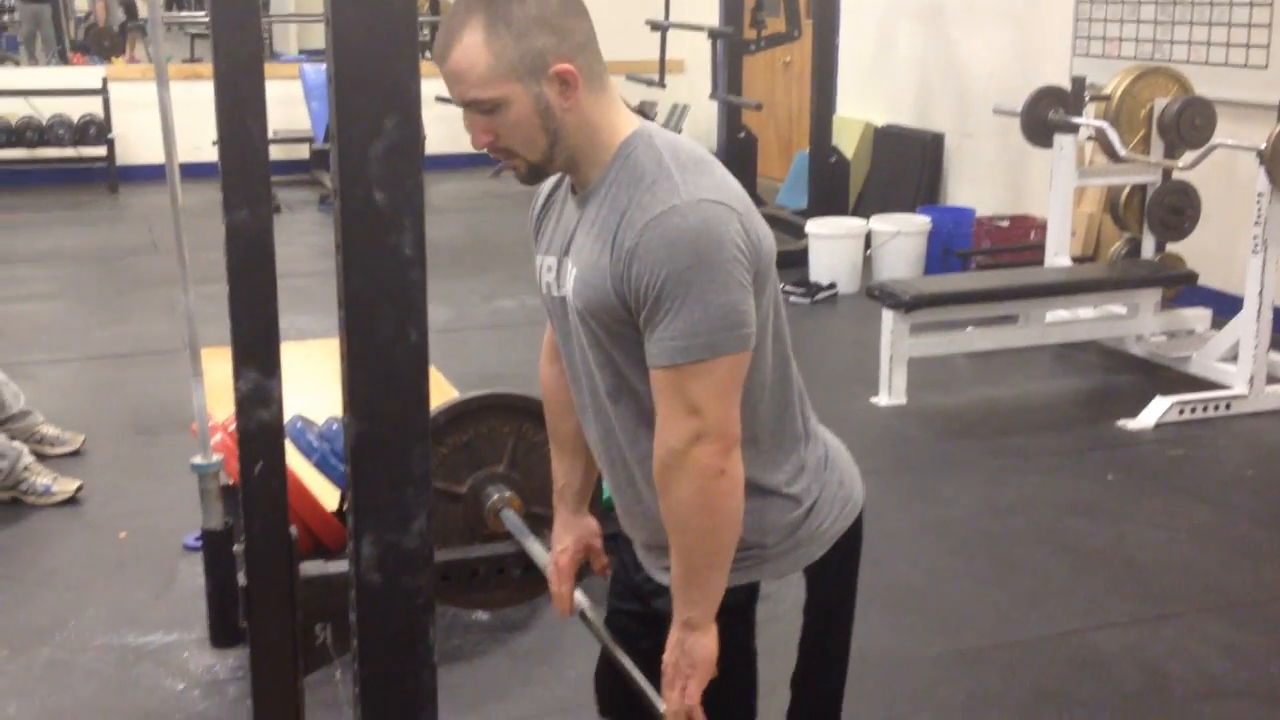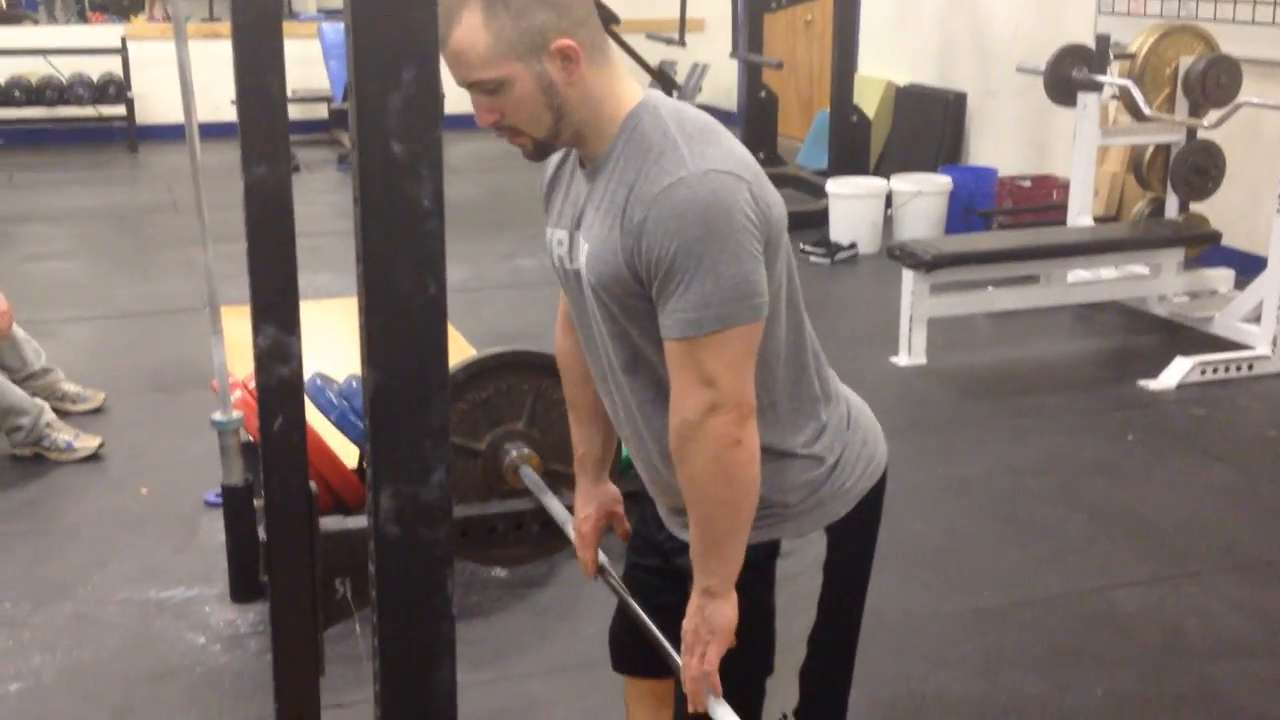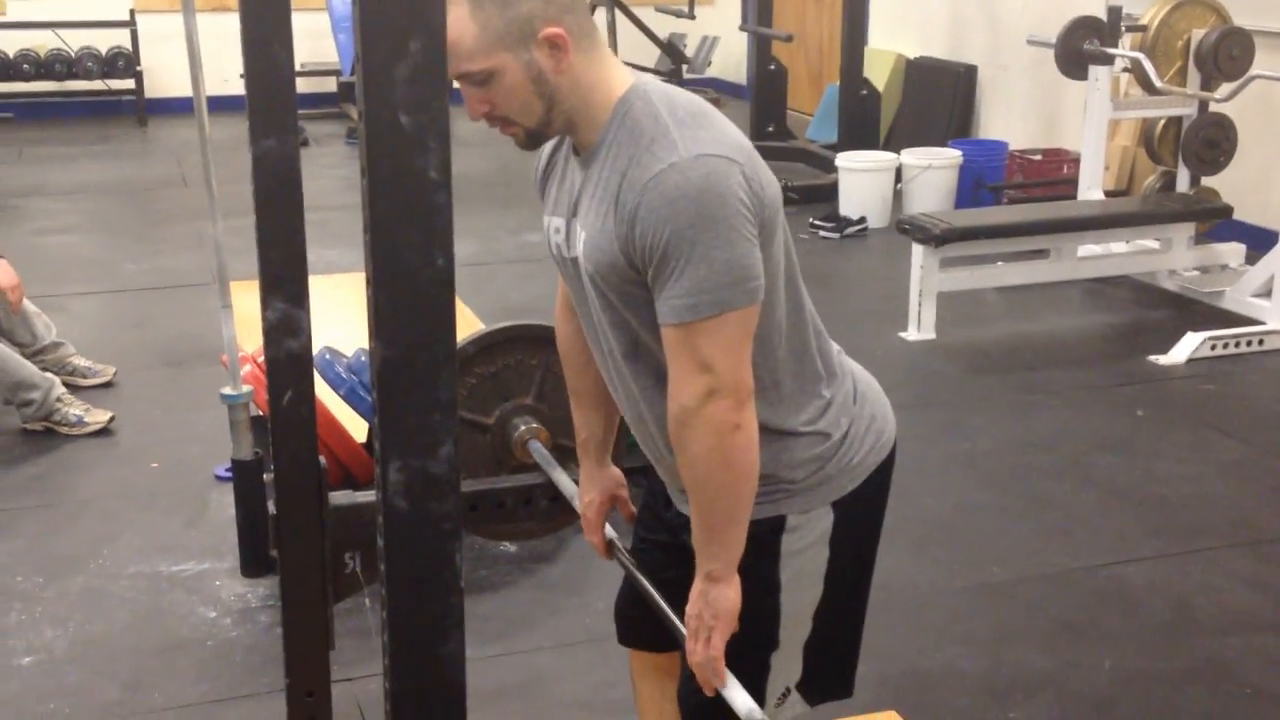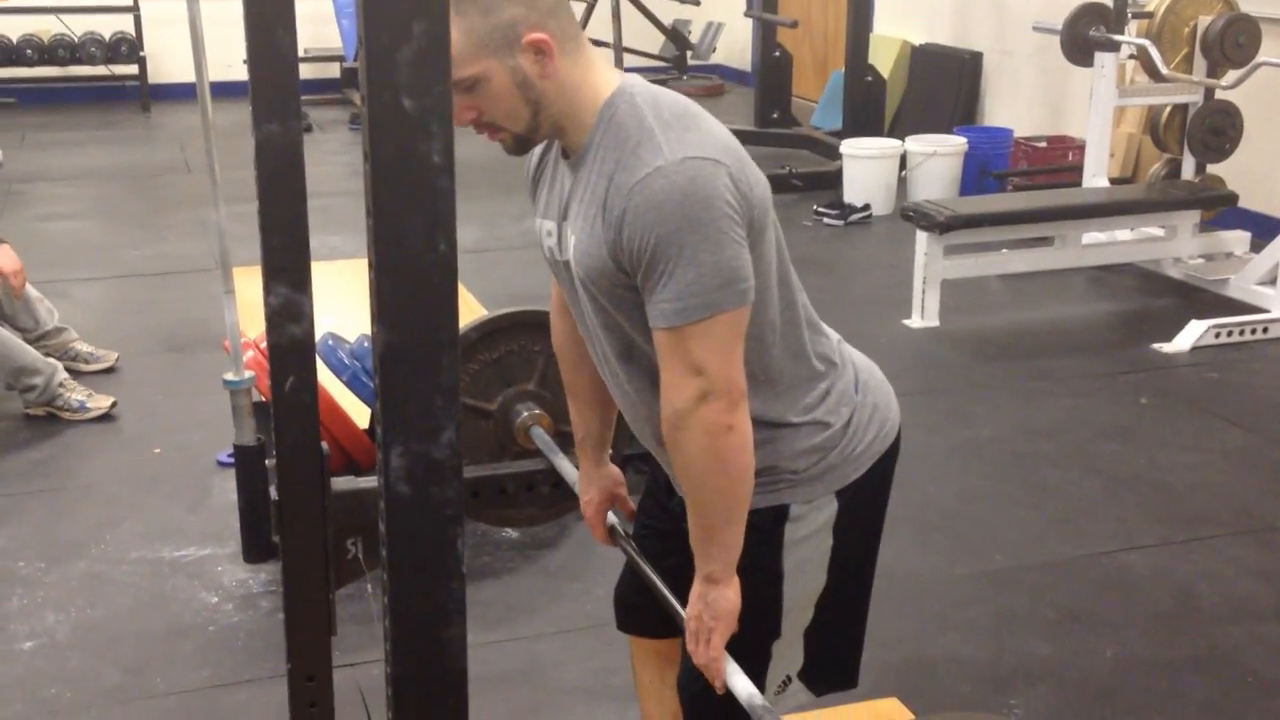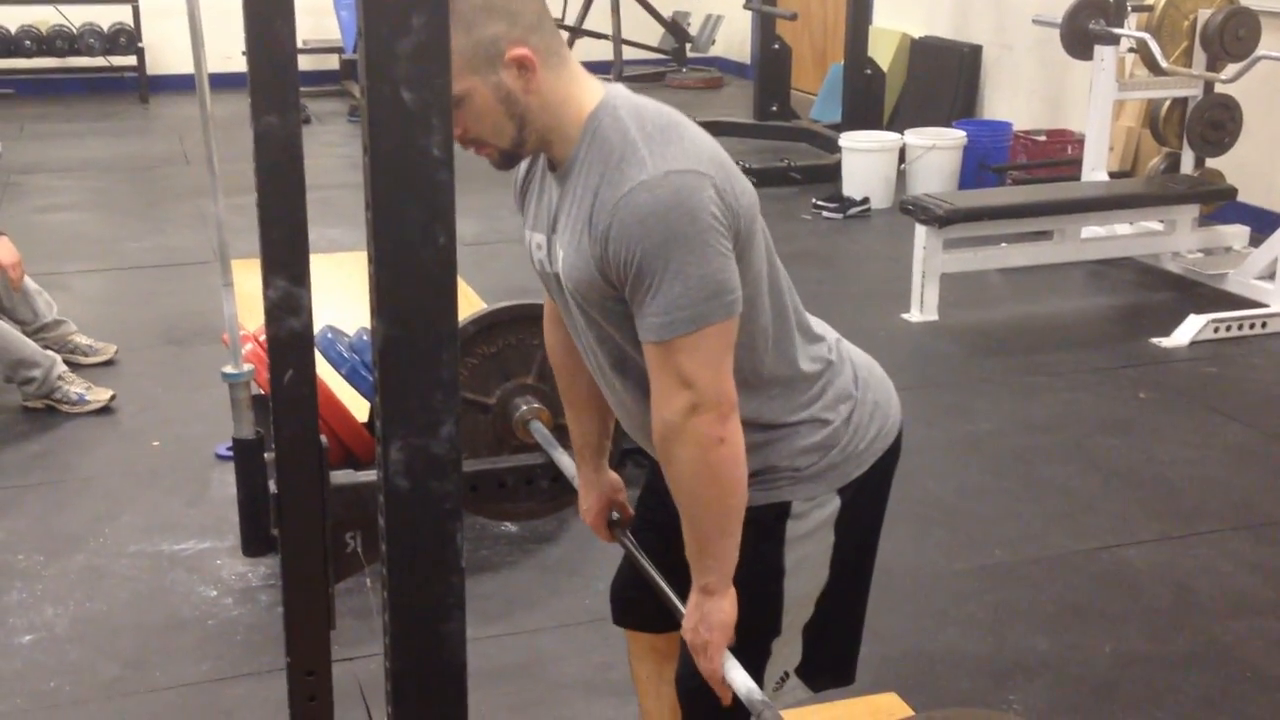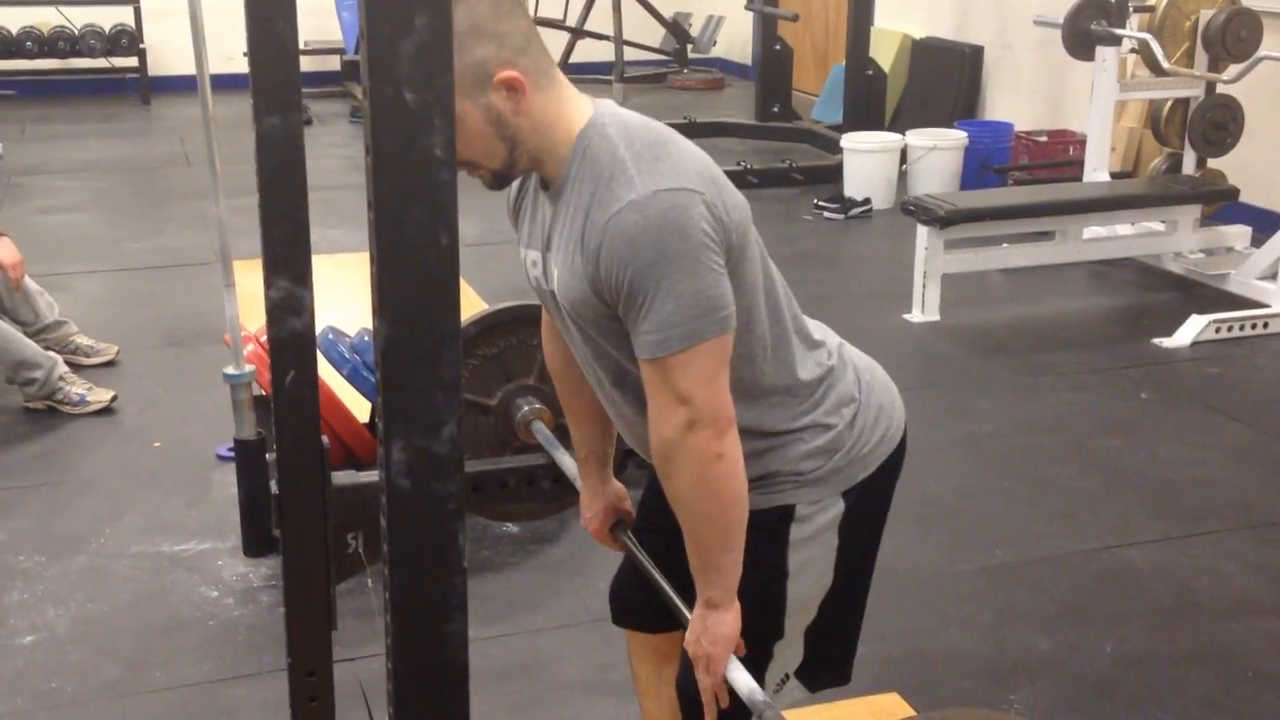
dt=0.2s
person 1, frame 1
left shoulder: (681, 218)
right shoulder: (561, 192)
left elbow: (703, 445)
right elbow: (565, 358)
left wrist: (696, 621)
right wrist: (570, 509)
left hip: (770, 544)
person 1, frame 2
left shoulder: (690, 189)
right shoulder: (568, 163)
left elbow: (718, 415)
right elbow: (580, 326)
left wrist: (715, 590)
right wrist: (590, 479)
left hip: (794, 500)
right hip: (683, 489)
right knee: (643, 660)
person 1, frame 3
left shoulder: (683, 174)
right shoulder: (564, 148)
left elbow: (717, 400)
right elbow: (581, 311)
left wrist: (719, 574)
right wrist: (594, 463)
left hip: (806, 470)
right hip: (695, 462)
right knee: (650, 633)
person 1, frame 4
left shoulder: (671, 178)
right shoulder: (554, 148)
left elbow: (709, 401)
right elbow: (575, 311)
left wrist: (716, 575)
right wrist: (592, 461)
left hip: (810, 457)
right hip: (708, 451)
right knee: (651, 622)
person 1, frame 5
left shoulder: (654, 190)
right shoulder: (545, 157)
left elbow: (699, 412)
right elbow: (569, 320)
left wrist: (713, 586)
right wrist: (592, 467)
left hip: (814, 452)
right hip: (725, 444)
right knee: (647, 615)
person 1, frame 6
left shoulder: (647, 209)
right shoulder: (537, 172)
left elbow: (697, 430)
right elbow: (568, 333)
left wrist: (719, 600)
right wrist: (595, 479)
left hip: (818, 455)
right hip: (732, 446)
right knee: (646, 615)
